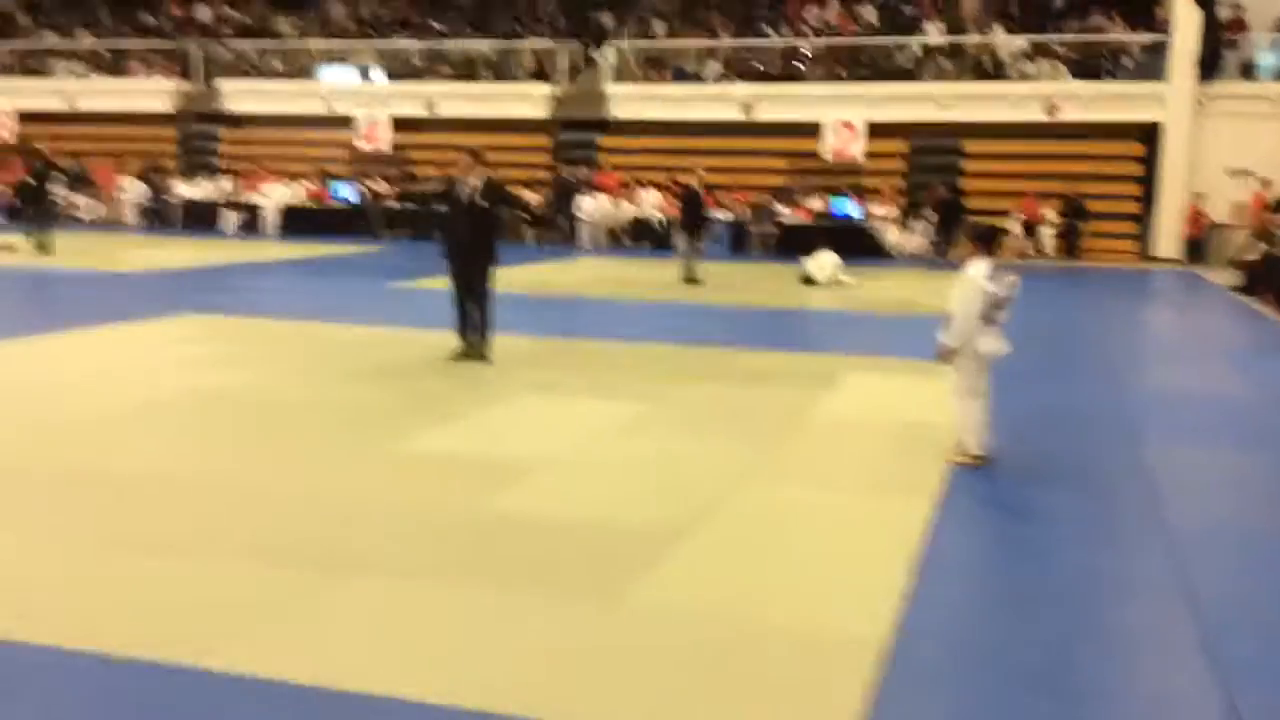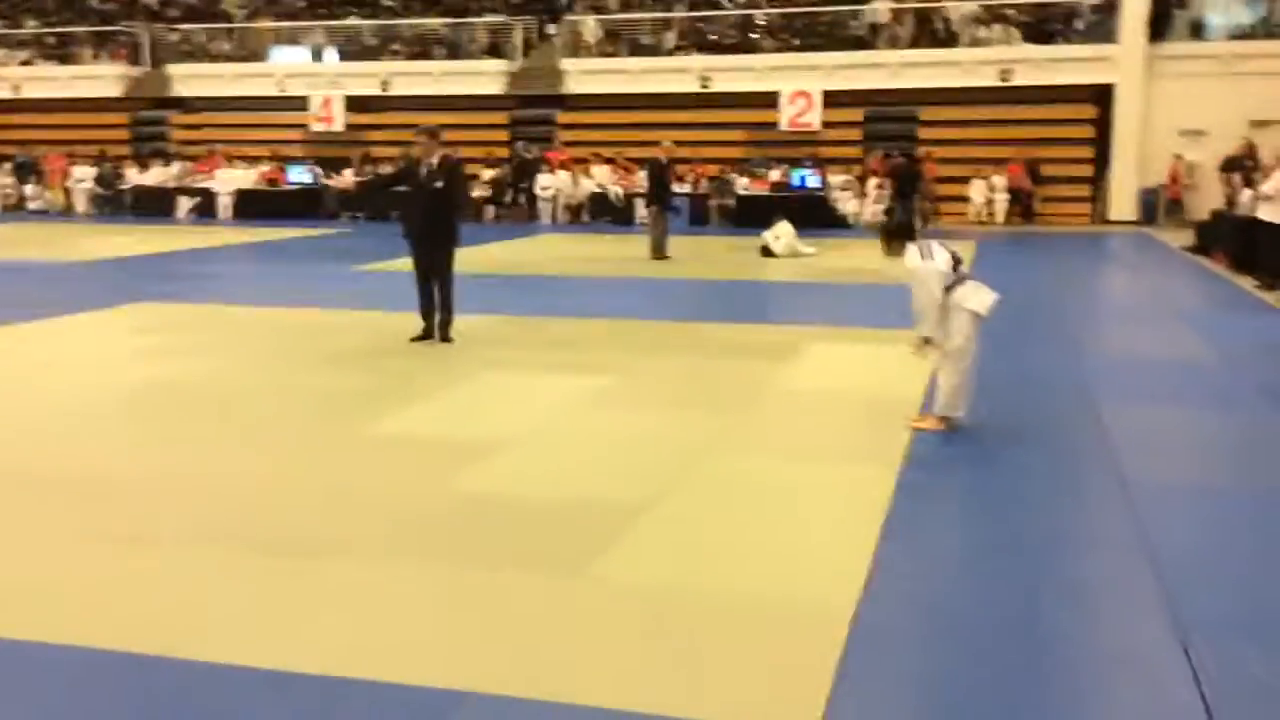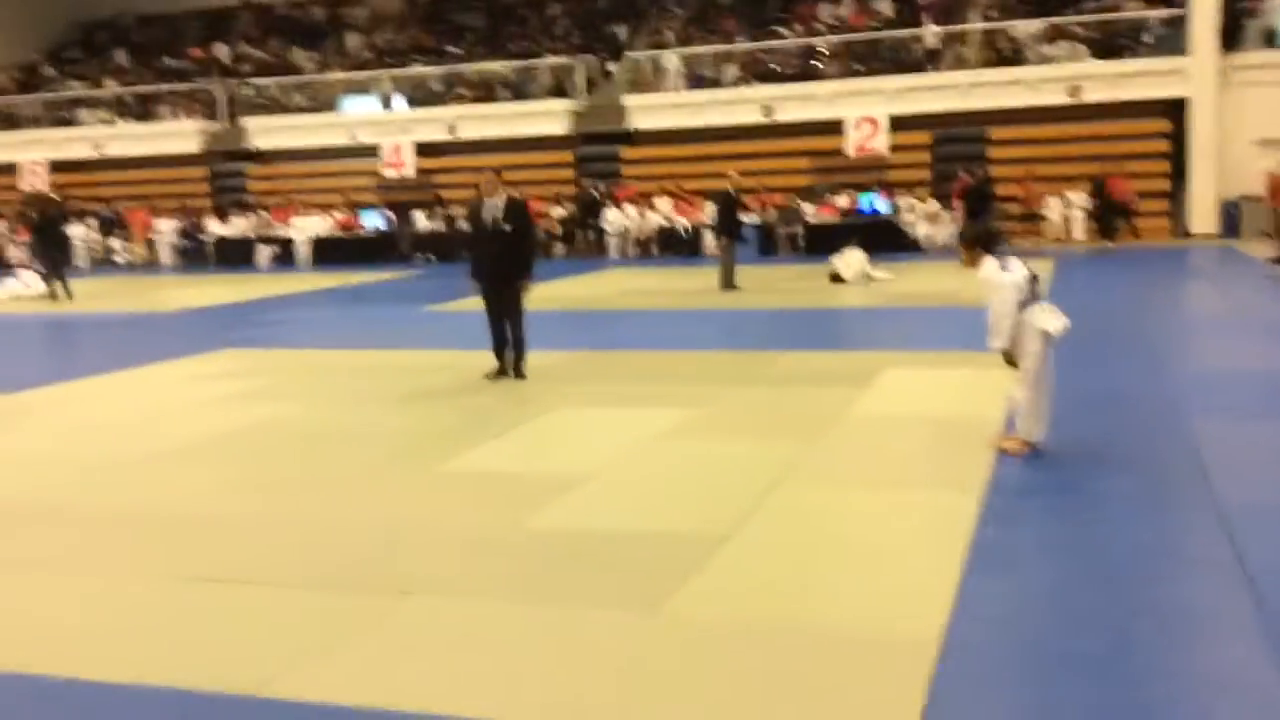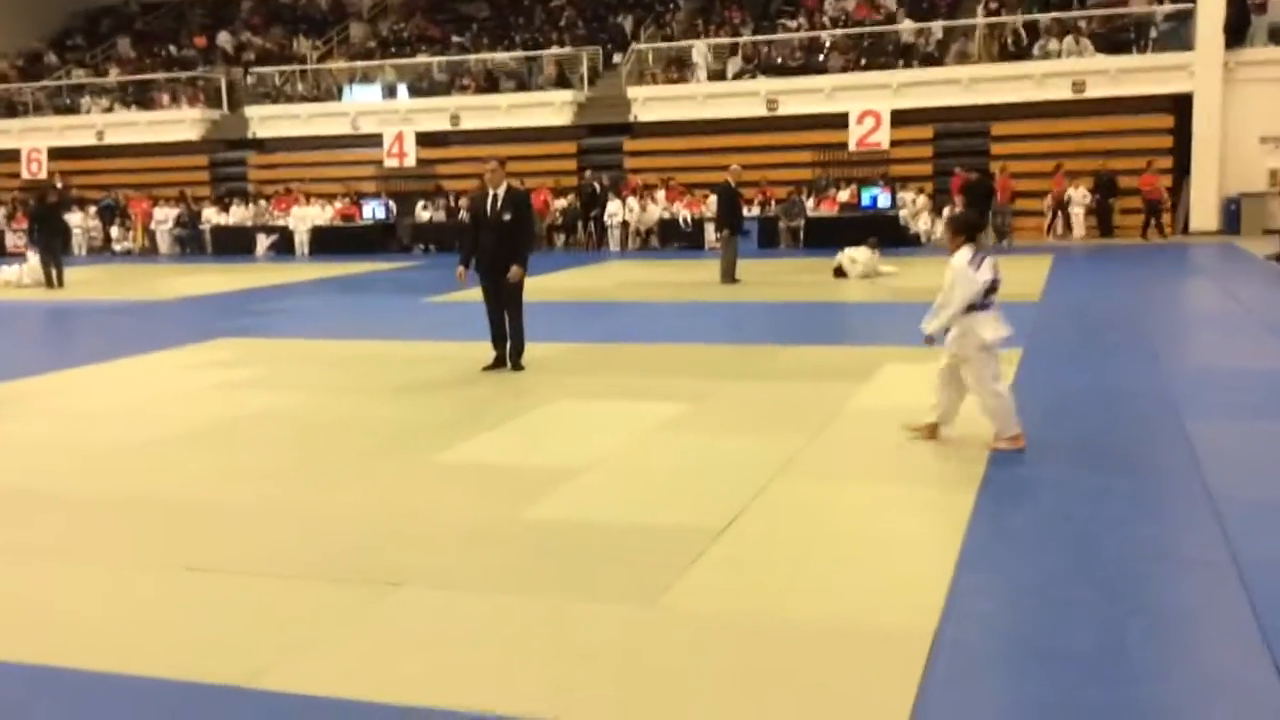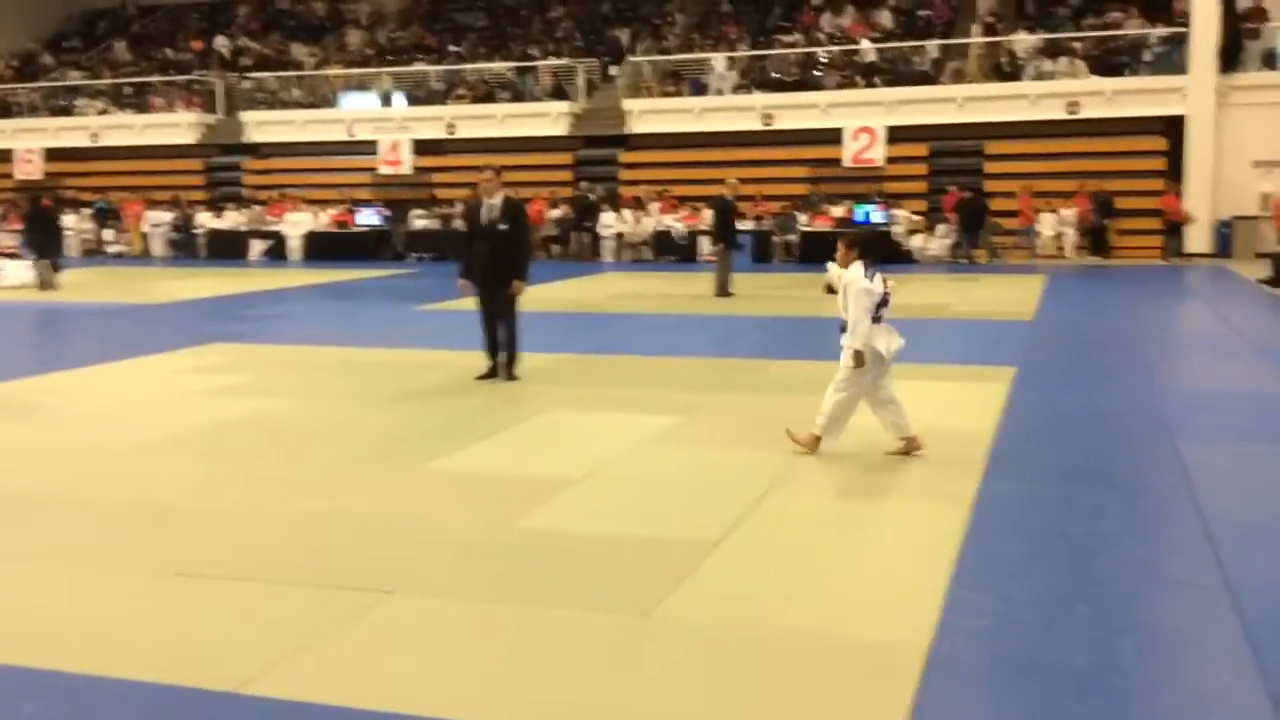
dt=0.5s
person 1, frame 1
left shoulder: (977, 275)
right shoulder: (998, 274)
left elbow: (967, 314)
right elbow: (997, 309)
left wrist: (949, 343)
left hip: (970, 342)
right hip: (983, 339)
left knee: (969, 394)
right knee: (975, 393)
left ankle: (974, 450)
right ankle: (976, 444)
person 1, frame 2
left shoulder: (915, 262)
right shoulder: (925, 249)
left elbow: (929, 299)
left wrist: (926, 334)
left hip: (961, 305)
right hip: (963, 300)
left knee: (955, 363)
right knee: (951, 361)
left ankle: (944, 416)
right ankle: (947, 412)
person 1, frame 3
left shoulder: (989, 273)
right shoulder: (1003, 263)
left elbow: (1002, 312)
left wrist: (1003, 346)
left hip: (1030, 327)
right hip: (1034, 323)
left knee: (1029, 384)
right knee: (1032, 383)
left ankle: (1028, 439)
right ankle: (1028, 434)
person 1, frame 4
left shoulder: (961, 264)
right shoulder: (981, 258)
left elbow: (951, 302)
left wrist: (932, 329)
left hip: (973, 330)
right hip: (973, 326)
left knee: (986, 384)
right knee: (948, 375)
left ankle: (1012, 435)
right ankle: (934, 424)
person 1, frame 5
left shoulder: (857, 279)
right shoulder: (868, 273)
left elbow: (860, 317)
left wrist: (857, 348)
left hip: (864, 343)
right hip: (875, 341)
left knee: (841, 391)
right knee: (879, 393)
left ankle: (814, 438)
right ankle: (909, 438)
person 2, frame 1
left shoulder: (491, 187)
right shoulder: (454, 185)
left elbow: (514, 202)
left hip: (479, 252)
right hip: (458, 251)
left knee: (480, 298)
right knee: (461, 298)
left ankle: (480, 345)
right ankle: (467, 344)
person 2, frame 2
left shoulder: (452, 166)
right shoulder: (413, 164)
left elbow: (459, 192)
right elbow: (389, 180)
right wrist: (356, 184)
left hip: (442, 233)
right hip: (418, 232)
left knee: (443, 280)
right knee: (424, 280)
left ankle: (444, 327)
right ankle: (428, 327)
person 2, frame 3
left shoulder: (517, 207)
right shoulder: (476, 209)
left elbow: (528, 243)
right elbow: (475, 244)
left wrist: (525, 275)
right wrist: (476, 273)
left hip: (511, 274)
right hip: (488, 275)
left knee: (514, 319)
right knee: (495, 320)
left ankle: (517, 364)
right ankle: (503, 363)
person 2, frame 4
left shoulder: (519, 197)
right shoulder: (478, 200)
left elbow: (527, 234)
right elbow: (472, 234)
left wrist: (520, 263)
right wrist: (464, 262)
left hip: (511, 266)
right hip: (487, 266)
left knee: (513, 312)
right knee: (493, 313)
left ankle: (515, 357)
right ankle: (500, 355)
person 2, frame 5
left shoulder: (514, 207)
right shoulder: (473, 209)
left elbow: (523, 244)
right elbow: (468, 243)
left wrist: (520, 276)
right wrist: (465, 274)
left hip: (506, 275)
right hip: (482, 274)
left knee: (507, 321)
right knee: (488, 322)
left ankle: (509, 365)
right ankle: (494, 365)
